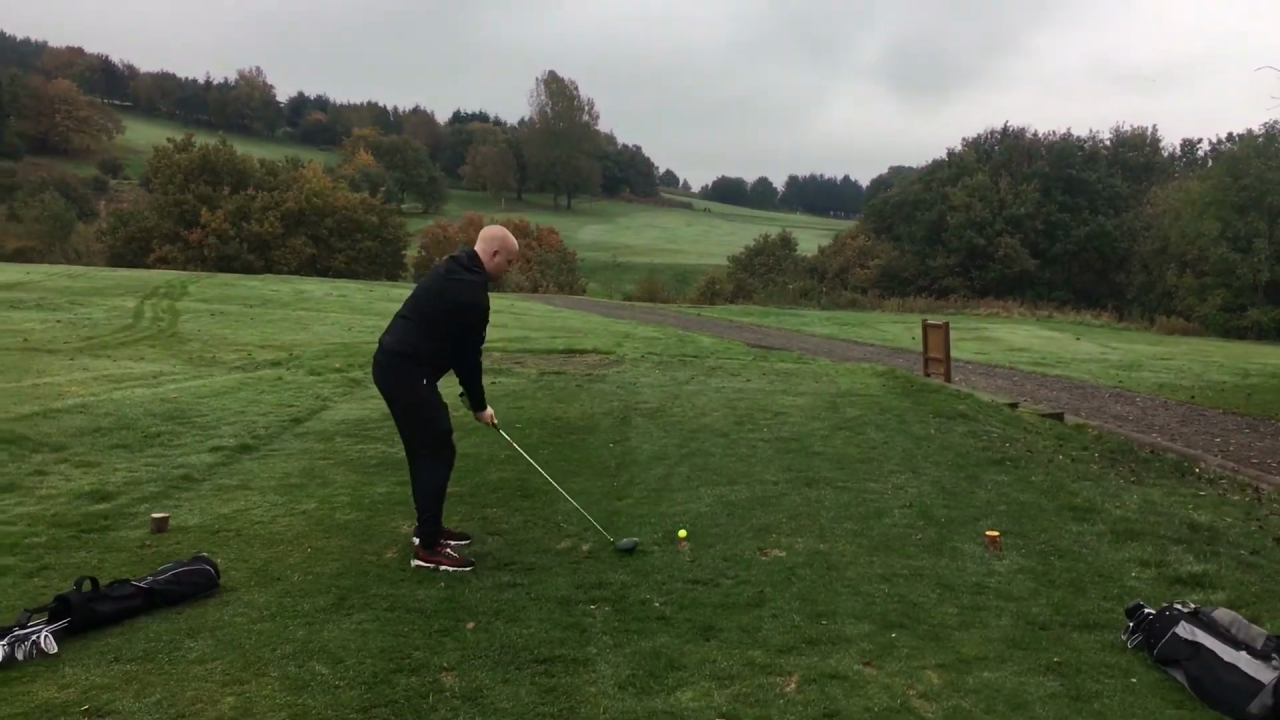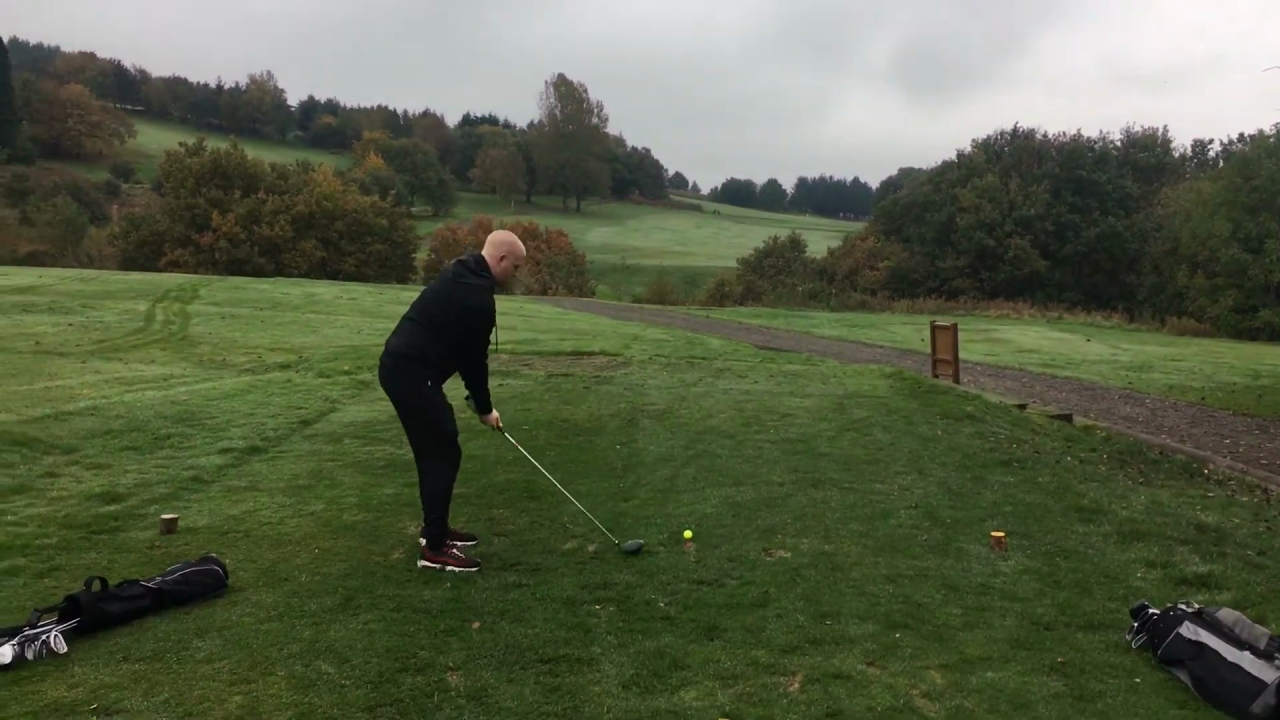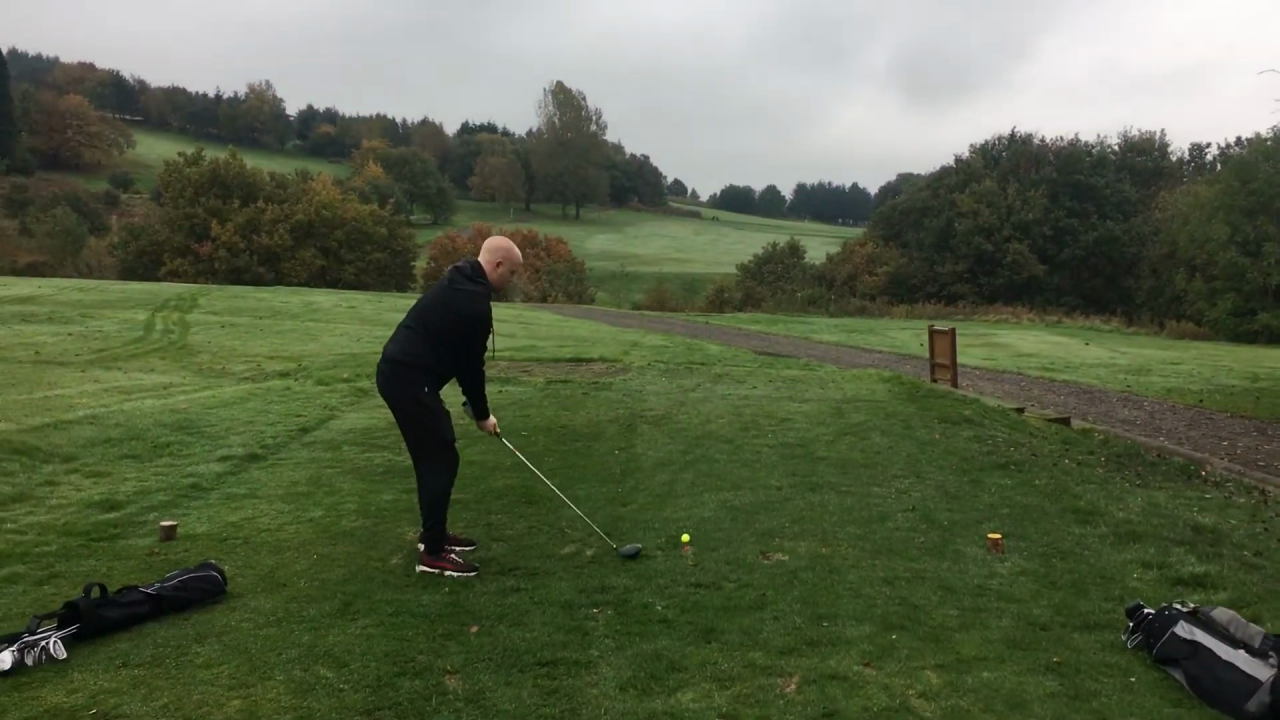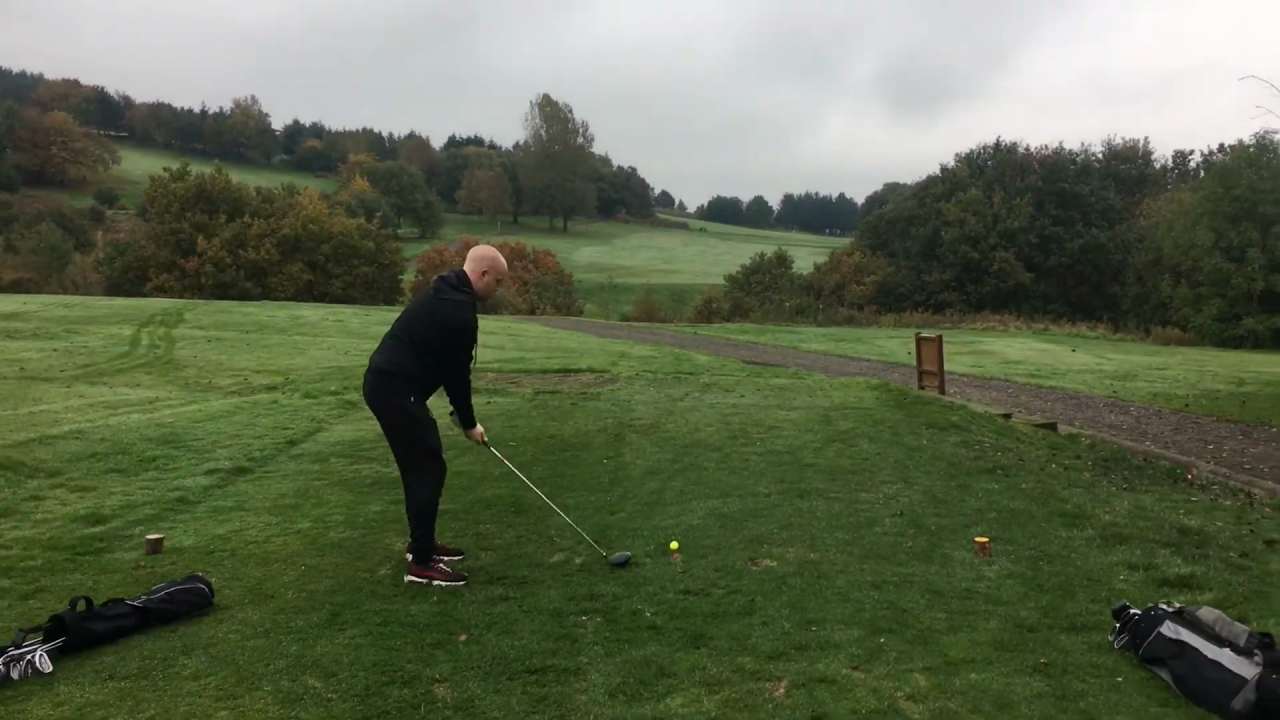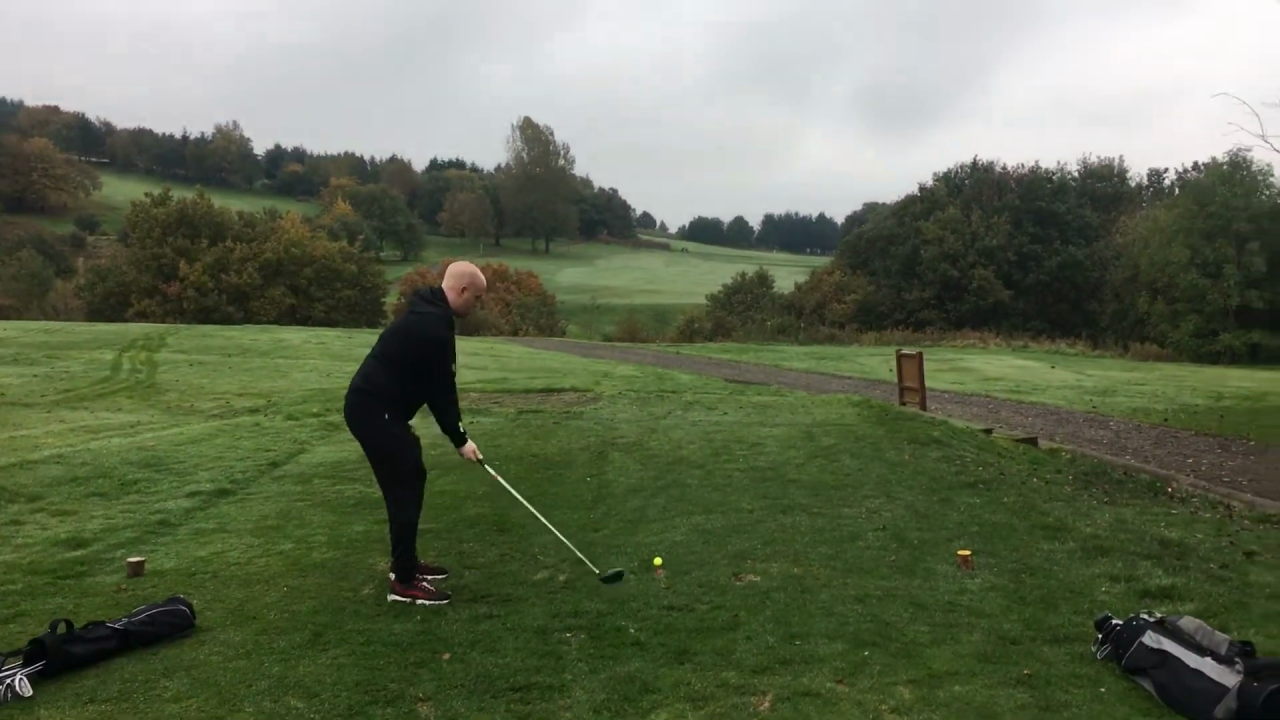
dt=0.2s
person 1, frame 1
left shoulder: (453, 272)
right shoulder: (471, 293)
right elbow: (468, 354)
left wrist: (473, 397)
right wrist: (479, 404)
left hip: (395, 362)
right hip: (407, 371)
left knee: (427, 450)
right knee: (437, 453)
left ankle: (428, 527)
right ankle: (428, 546)
person 1, frame 2
left shoulder: (461, 276)
right shoulder: (477, 297)
right elbow: (474, 358)
left wrist: (478, 400)
right wrist: (485, 408)
left hip: (402, 364)
right hip: (412, 373)
left knee: (434, 451)
right knee: (443, 454)
left ankle: (435, 527)
right ankle: (435, 547)
person 1, frame 3
left shoulder: (459, 282)
right shoulder: (473, 303)
right elbow: (471, 364)
left wrist: (475, 406)
right wrist: (482, 413)
left hip: (399, 370)
right hip: (410, 379)
left knee: (433, 456)
right knee: (441, 459)
left ankle: (433, 533)
right ankle: (433, 552)
person 1, frame 4
left shoulder: (447, 294)
right shoulder: (458, 312)
left elbow: (449, 367)
right elbow: (457, 373)
left wrist: (463, 415)
right wrist: (469, 423)
left hip: (388, 382)
right hip: (396, 390)
left knee: (422, 466)
right knee: (428, 469)
left ankle: (422, 543)
right ankle: (421, 562)
person 1, frame 5
left shoulder: (437, 319)
right shoulder: (429, 326)
left elbow: (443, 380)
right elbow: (436, 390)
left wrist: (458, 432)
right wrist: (459, 439)
left hip: (383, 407)
right hip: (373, 410)
left knee: (410, 480)
right knee: (404, 488)
left ankle: (405, 562)
right ankle: (404, 581)
